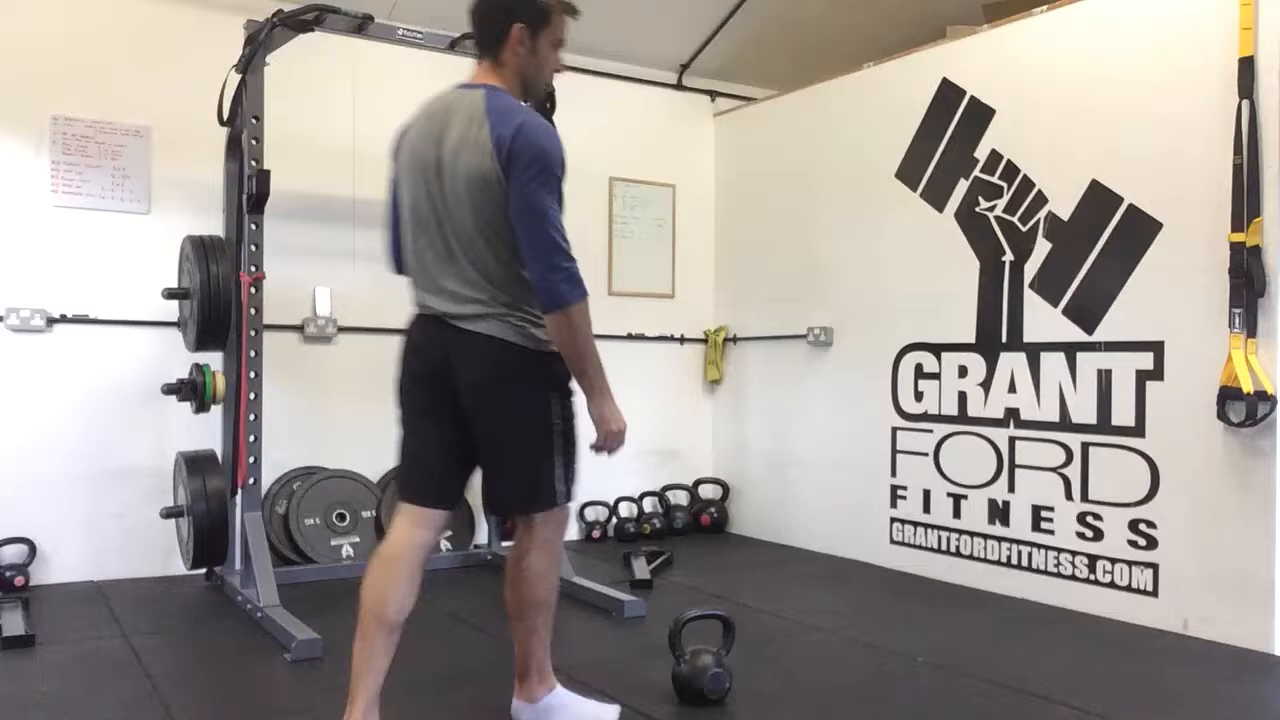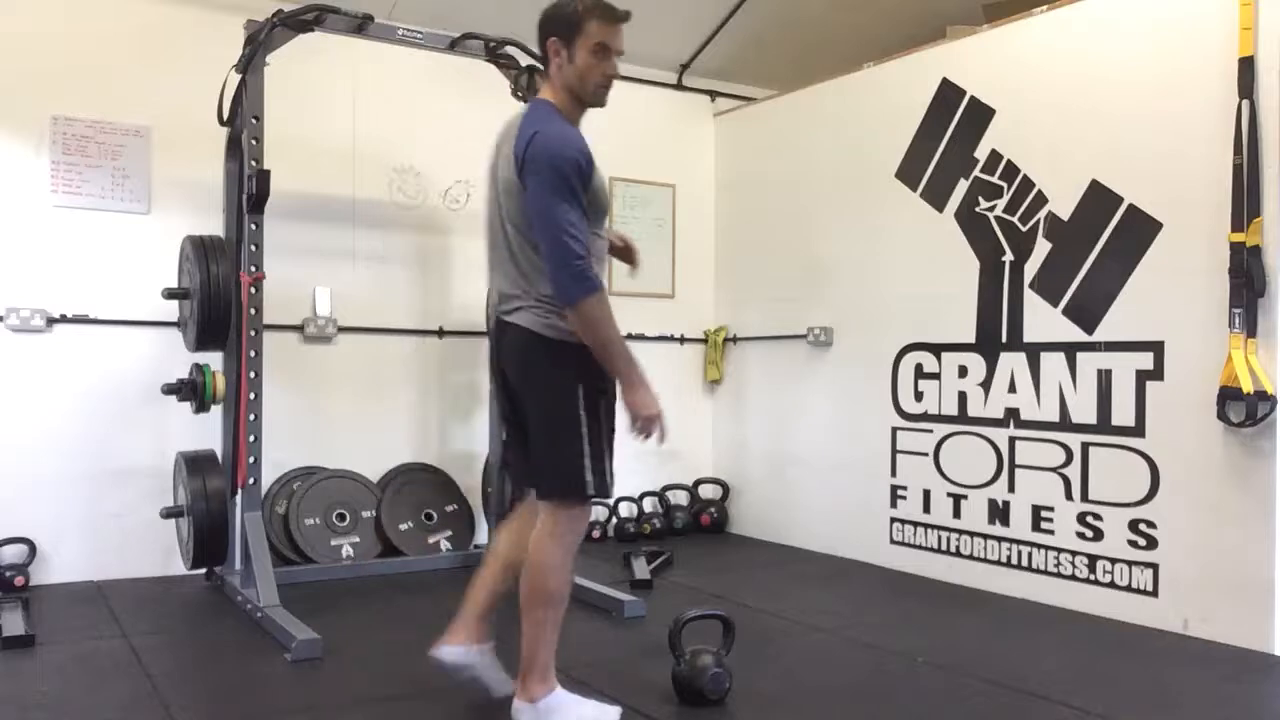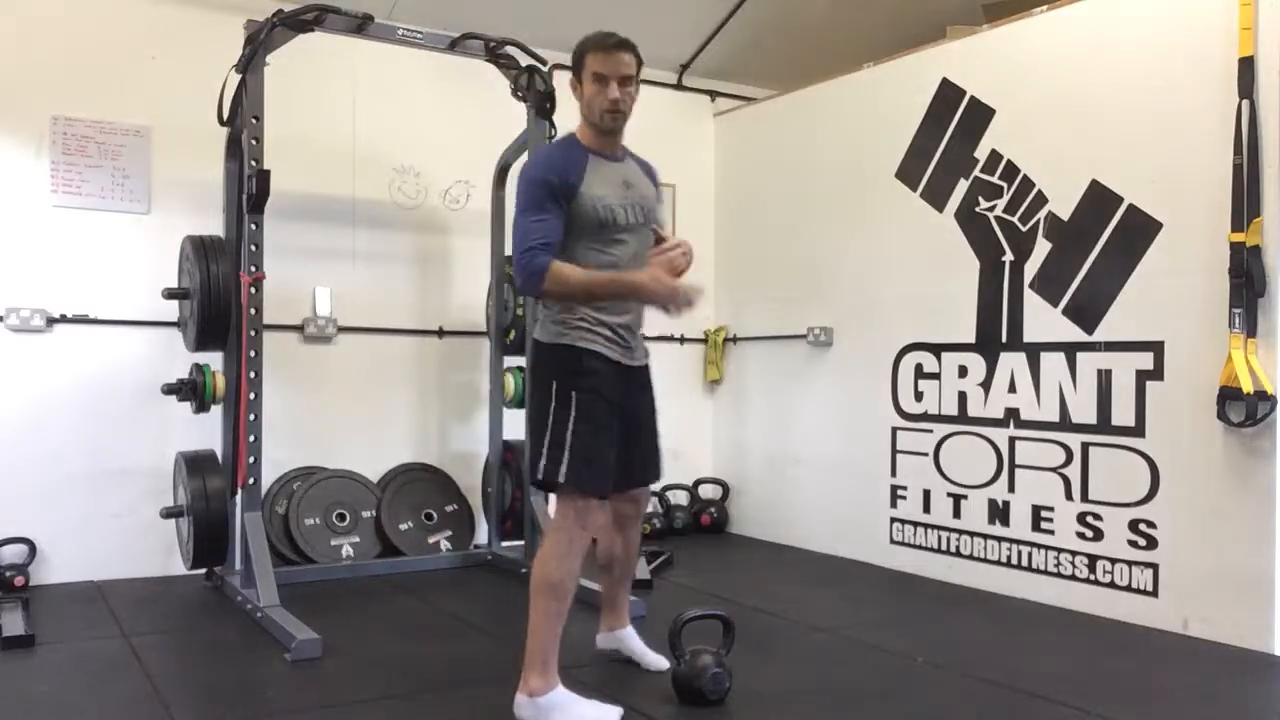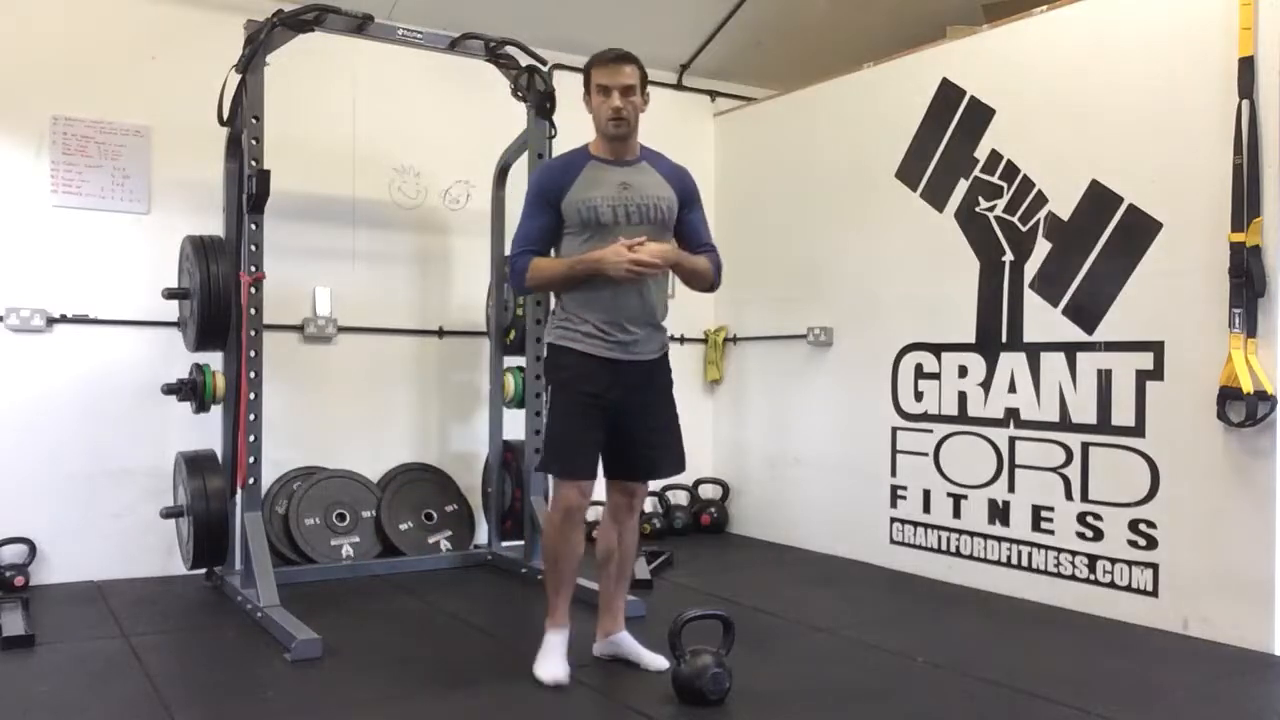
dt=0.3s
person 1, frame 1
left shoulder: (416, 127)
right shoulder: (526, 133)
right elbow: (552, 281)
right wrist: (599, 394)
left hip: (431, 343)
right hip: (509, 356)
left knee: (416, 522)
right knee: (539, 523)
person 1, frame 2
left shoulder: (525, 132)
right shoulder: (557, 141)
right elbow: (569, 279)
left wrist: (596, 239)
right wrist: (632, 381)
left hip: (518, 340)
right hip: (556, 349)
left knee: (541, 503)
right knee: (565, 513)
left ankle: (466, 636)
person 1, frame 3
left shoulder: (643, 174)
right shoulder: (552, 168)
left elbow: (641, 265)
right elbow: (532, 272)
left wrist: (671, 260)
right wrist: (637, 283)
left hip: (629, 362)
right hip: (573, 358)
left knee: (629, 503)
right knee: (578, 511)
left ankle: (616, 626)
person 1, frame 4
left shoulder: (674, 180)
right shoulder: (556, 177)
left elbow: (710, 273)
right elbow: (521, 271)
left wrist: (671, 257)
right wrist: (594, 261)
left hip: (647, 362)
right hip: (579, 358)
left knee: (628, 498)
right knee: (570, 498)
left ankle: (611, 629)
right ankle: (556, 628)
